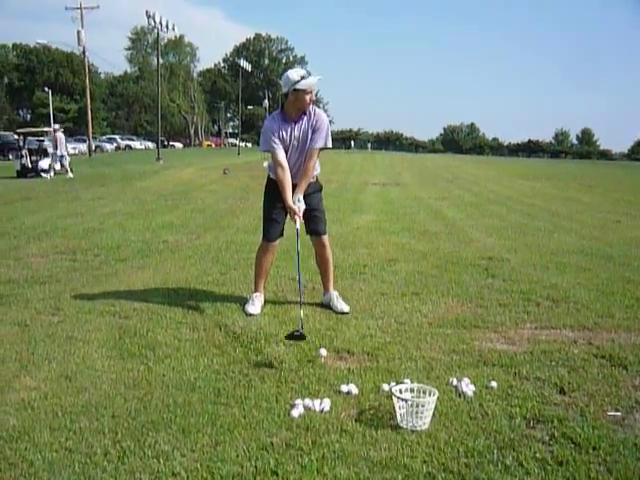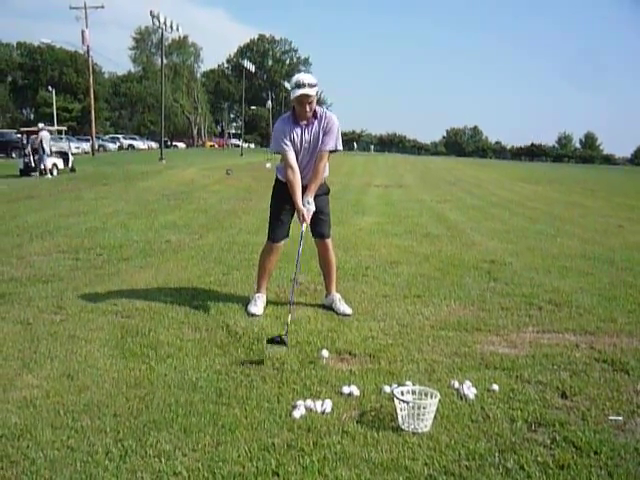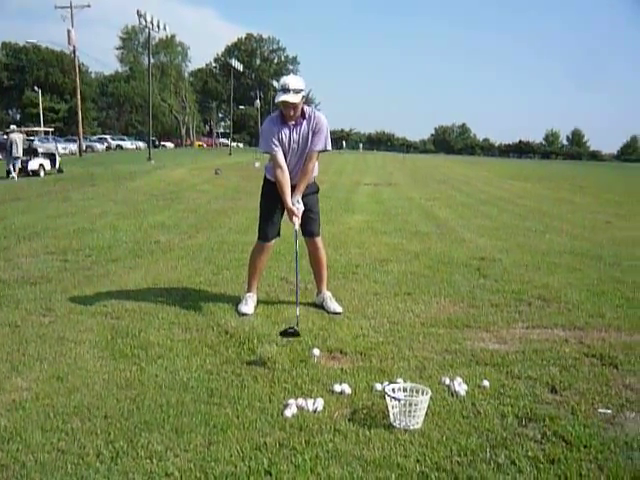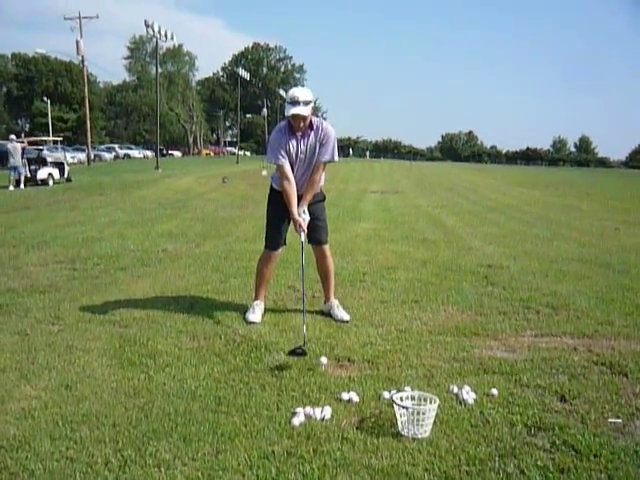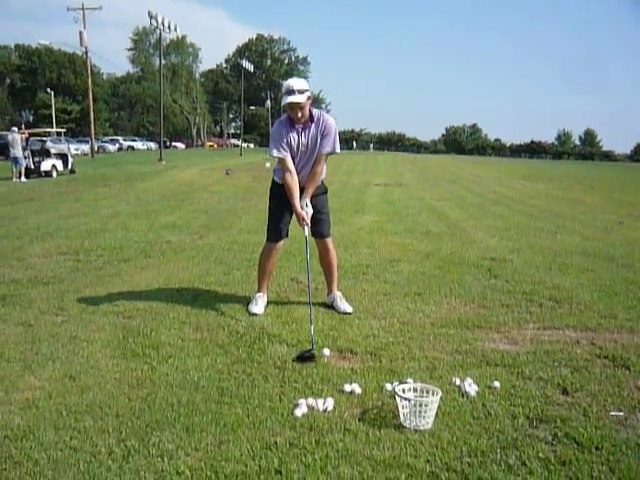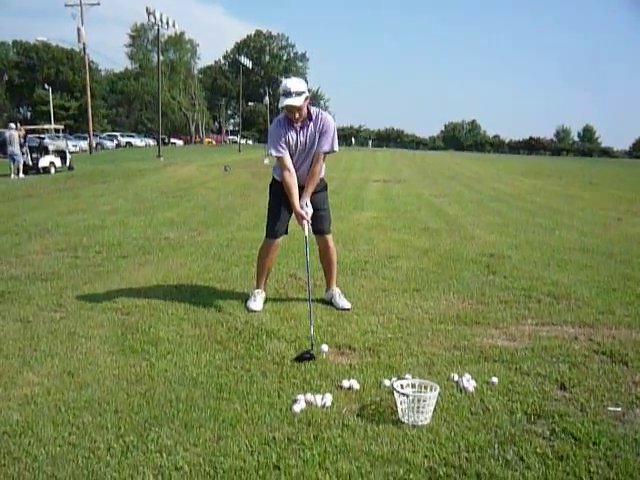
dt=0.5s
person 1, frame 1
left shoulder: (318, 118)
right shoulder: (272, 124)
left elbow: (311, 161)
right elbow: (280, 165)
left wrist: (299, 197)
right wrist: (289, 202)
left hip: (309, 184)
right hip: (278, 185)
left knee: (321, 239)
right knee: (269, 240)
left ankle: (329, 293)
right ankle: (257, 294)
person 1, frame 2
left shoulder: (329, 121)
right shoulder: (282, 125)
left elbow: (321, 162)
right elbow: (291, 167)
left wrist: (309, 198)
right wrist: (298, 205)
left hip: (317, 187)
right hip: (286, 186)
left knee: (324, 240)
right knee: (274, 241)
left ankle: (331, 295)
right ankle: (260, 294)
person 1, frame 3
left shoulder: (317, 121)
right shoulder: (271, 125)
left elbow: (310, 162)
right elbow: (279, 167)
left wrist: (297, 197)
right wrist: (288, 204)
left hip: (306, 186)
right hip: (275, 185)
left knee: (315, 239)
right knee: (265, 241)
left ankle: (323, 293)
right ankle: (251, 294)
person 1, frame 4
left shoulder: (325, 131)
right shoulder: (279, 135)
left elbow: (317, 172)
right elbow: (286, 178)
left wrist: (304, 207)
right wrist: (294, 214)
left hip: (313, 195)
right hip: (281, 195)
left knee: (322, 248)
right knee: (272, 249)
left ankle: (330, 302)
right ankle: (258, 302)
person 1, frame 5
left shoulder: (326, 123)
right shoulder: (280, 128)
left elbow: (319, 164)
right elbow: (288, 171)
left wrist: (306, 199)
right wrist: (297, 208)
left hip: (314, 188)
right hip: (283, 188)
left knee: (325, 240)
right knee: (273, 242)
left ankle: (333, 294)
right ankle: (261, 294)
person 1, frame 6
left shoulder: (324, 121)
right shoulder: (278, 127)
left elbow: (318, 163)
right elbow: (286, 169)
left wrist: (306, 198)
right wrist: (295, 207)
left hip: (315, 185)
right hip: (283, 186)
left knee: (325, 237)
right knee: (272, 238)
left ankle: (332, 290)
right ankle: (259, 290)
